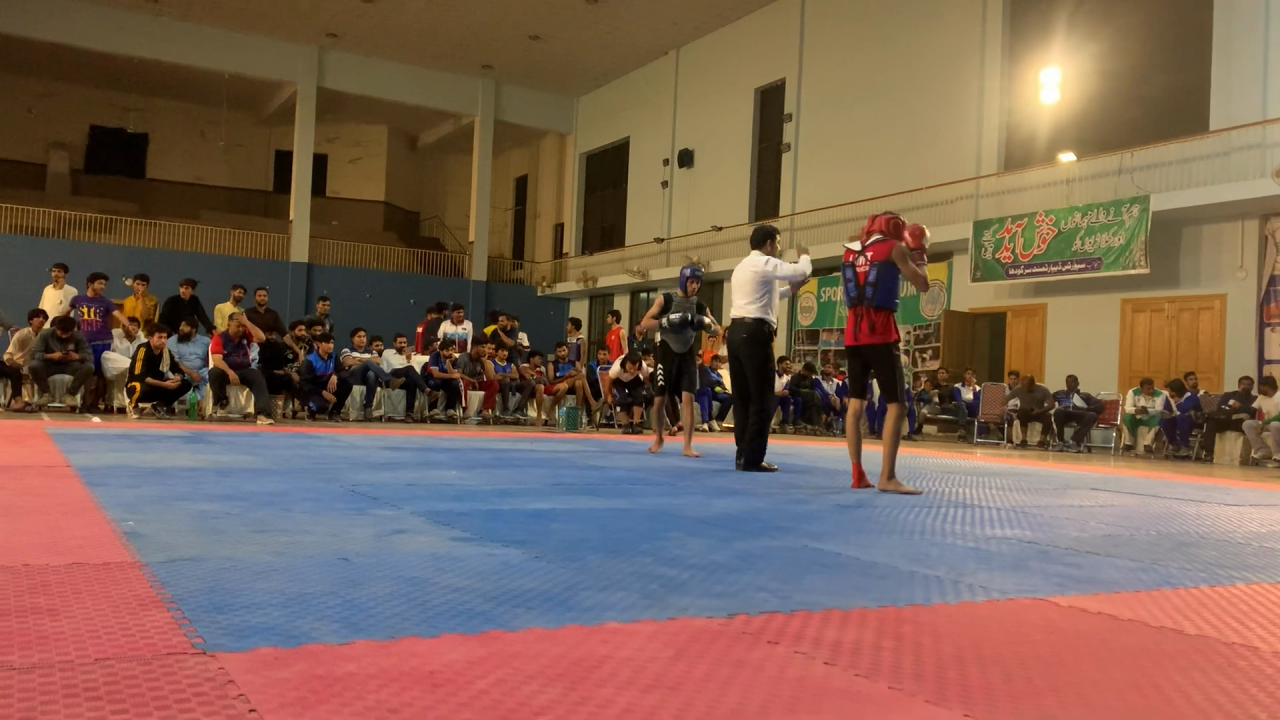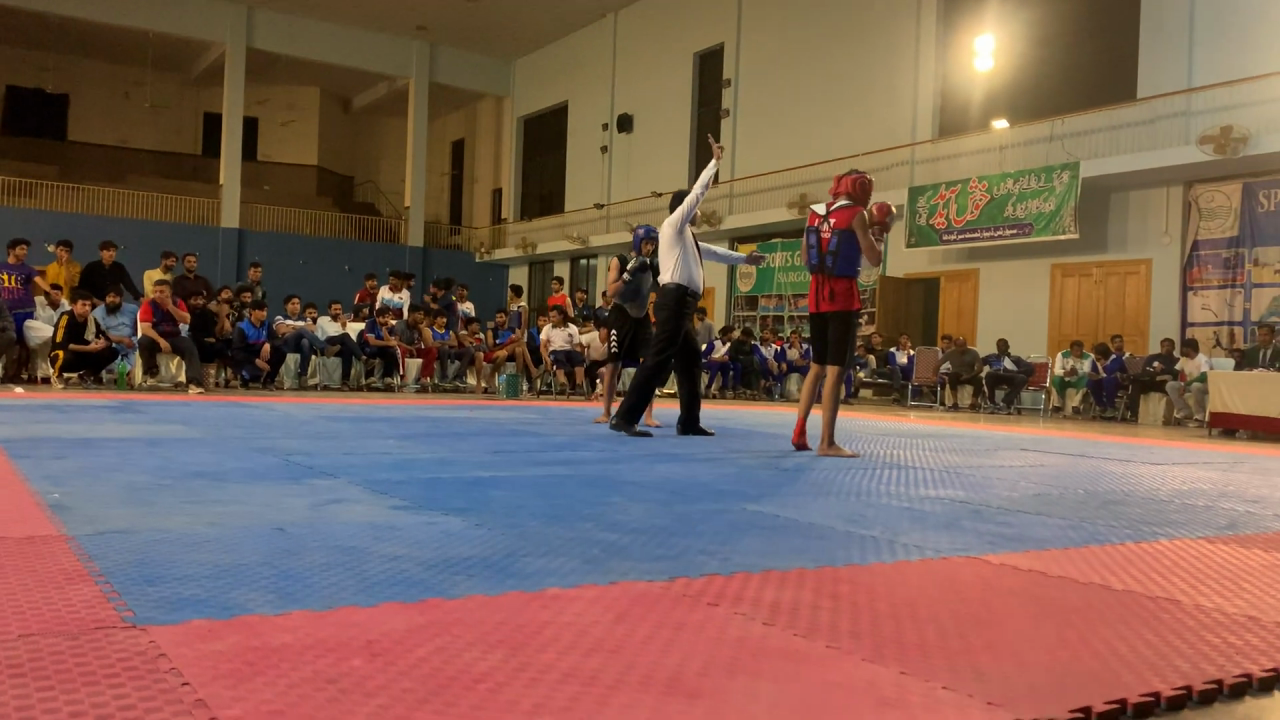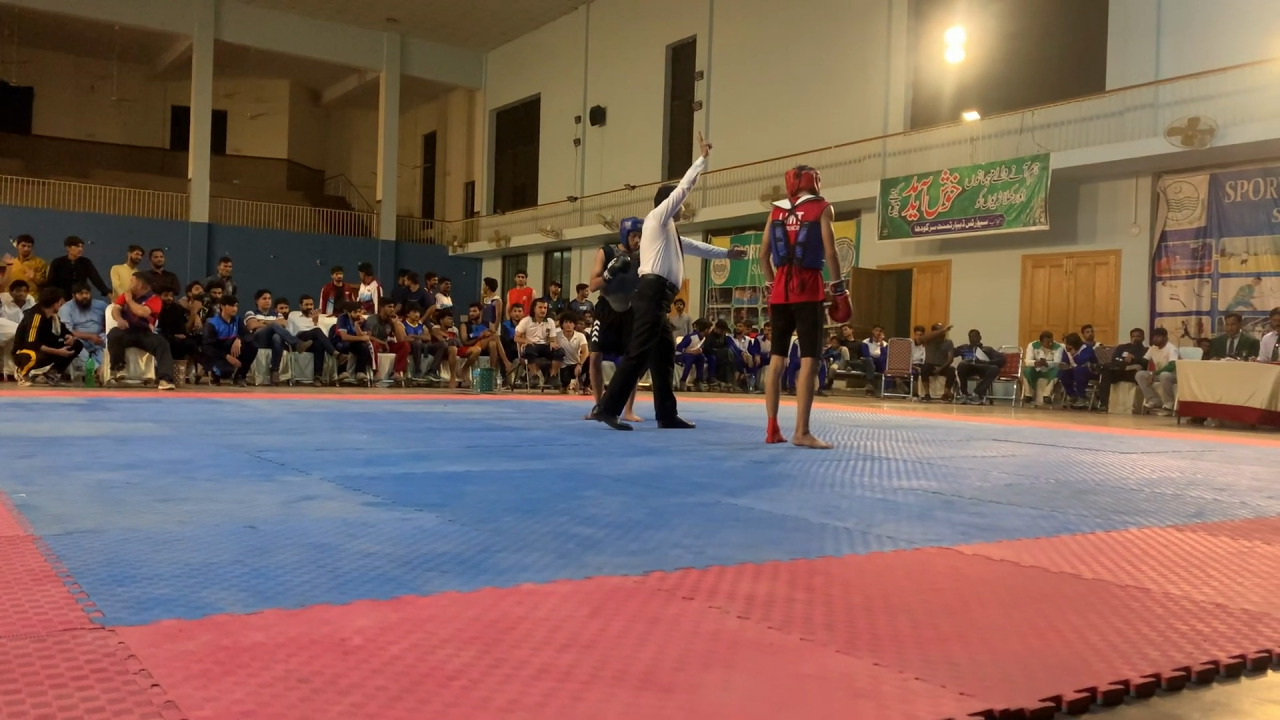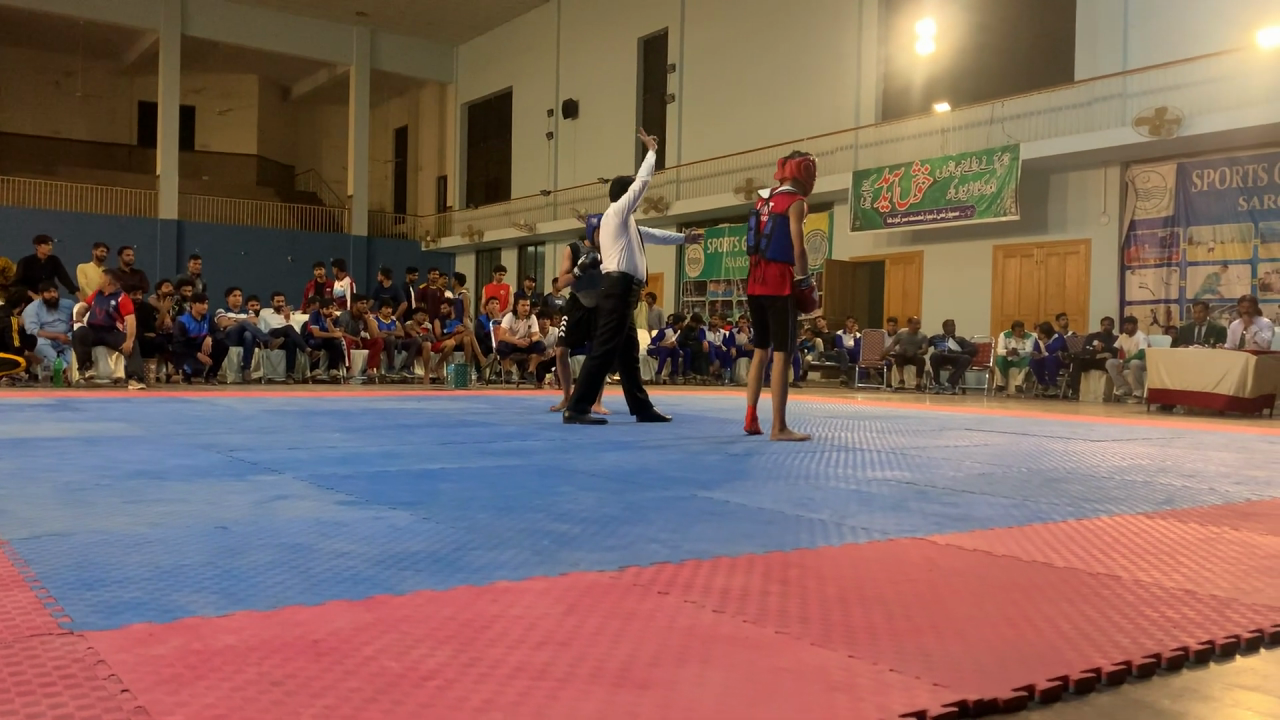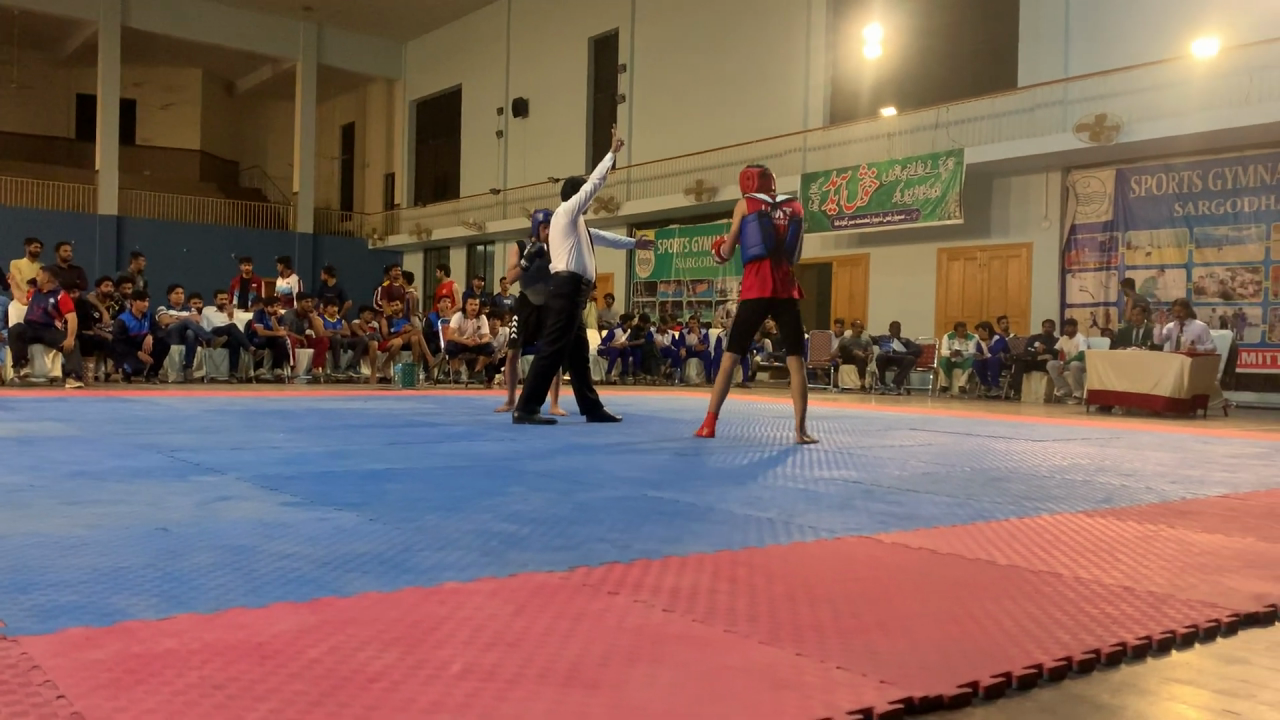
dt=1s
person 1, frame 1
left shoulder: (741, 268)
right shoulder: (765, 263)
right elbow: (801, 271)
left wrist: (789, 289)
right wrist: (804, 257)
left hip: (737, 331)
right hip: (755, 333)
left knee: (743, 397)
right knee: (761, 398)
left ankle: (744, 455)
right ankle: (752, 457)
person 1, frame 2
left shoulder: (686, 238)
right shoulder: (673, 226)
left elbow: (713, 252)
right elbow: (697, 193)
left wrist: (744, 258)
right wrist: (714, 161)
left hip: (680, 303)
right hip: (674, 301)
left knee: (689, 361)
right knee: (658, 360)
left ankle: (689, 421)
right ankle: (625, 417)
person 1, frame 3
left shoulder: (669, 232)
right shoulder: (658, 217)
left elbow: (695, 246)
right elbow: (683, 187)
left wrist: (726, 253)
right wrist: (702, 158)
left hip: (657, 295)
right hip: (653, 292)
left knee: (663, 355)
right knee: (639, 353)
left ankle: (667, 415)
right ankle: (607, 408)
person 1, frame 4
left shoulder: (623, 221)
right shoulder: (618, 211)
left elbow: (650, 234)
right elbow: (642, 180)
left wrist: (683, 238)
right wrist: (651, 151)
left hip: (621, 289)
right hip: (619, 287)
left knee: (628, 351)
right knee: (604, 350)
left ankle: (642, 408)
right ankle: (576, 409)
person 1, frame 5
left shoulder: (575, 222)
right shoulder: (567, 211)
left elbow: (601, 237)
right elbow: (595, 182)
left wrist: (634, 243)
right wrist: (613, 153)
left hip: (570, 290)
right hip: (568, 288)
left knee: (578, 352)
right knee: (552, 349)
left ankle: (591, 408)
right ankle: (525, 409)
person 2, frame 1
left shoulder: (850, 251)
right shoulder: (893, 248)
right elbow: (922, 284)
right wrist: (917, 254)
left hip: (854, 331)
right hip: (880, 332)
left knee: (856, 403)
right knee: (896, 405)
left ankle: (858, 475)
right ankle: (887, 477)
person 2, frame 2
left shoulder: (815, 213)
right shoulder: (856, 214)
right elbow: (875, 259)
right wrist: (879, 230)
left hip: (816, 296)
right hip: (842, 298)
left knee: (817, 366)
right knee: (836, 370)
left ankle: (799, 430)
right ankle: (827, 442)
person 2, frame 3
left shoulder: (777, 210)
right shoulder: (822, 208)
left elbow: (763, 253)
right elbow: (829, 252)
right wrist: (839, 289)
left hip: (780, 290)
right hip: (808, 290)
left knee: (777, 360)
right knee: (809, 361)
left ankle: (772, 429)
right ankle: (801, 431)
person 2, frame 4
left shoulder: (764, 199)
right shoulder: (796, 202)
right elbow: (797, 249)
right wrist: (804, 281)
left hip: (756, 280)
right hip: (779, 282)
left knee: (761, 350)
right knee: (781, 355)
left ankle: (751, 418)
right ankle: (778, 427)
person 2, frame 5
left shoulder: (745, 204)
right shoulder: (795, 207)
left elbow: (727, 251)
left wrist: (719, 253)
left hip: (755, 288)
right hip: (786, 288)
left knee: (731, 356)
right knee: (796, 359)
left ankle: (709, 423)
right ankle: (800, 429)
person 3, frame 1
left shoulder: (699, 306)
right shoulder: (665, 299)
left elbow: (717, 331)
right elbow: (645, 322)
left wrist: (707, 324)
right wrist: (667, 321)
left hip: (687, 355)
right hip: (667, 353)
left knee: (688, 399)
right knee: (660, 400)
left ankle: (687, 446)
right ankle: (658, 438)
person 3, frame 2
left shoulder: (652, 264)
right shoulder: (619, 261)
right elbow: (610, 292)
right wrist: (630, 274)
left hip: (642, 318)
right hip: (620, 317)
right knee: (613, 367)
left ankle: (648, 415)
right ankle: (606, 412)
person 3, frame 3
right shoulder: (605, 253)
right elbow: (592, 286)
right wrist: (611, 272)
left hip: (629, 312)
right hip: (606, 310)
right knee: (595, 357)
left ankle: (628, 410)
right ankle: (598, 405)
person 3, frame 4
right shoulder: (572, 250)
right elbow: (560, 283)
right wrist: (580, 269)
right hip: (576, 305)
right knee: (561, 352)
left ankle: (597, 402)
right ankle: (567, 398)
person 3, frame 5
right shoulder: (521, 247)
right elbow: (509, 278)
right wrist: (527, 260)
right hip: (526, 304)
right knee: (513, 354)
left ankle: (554, 404)
right ankle: (510, 400)
